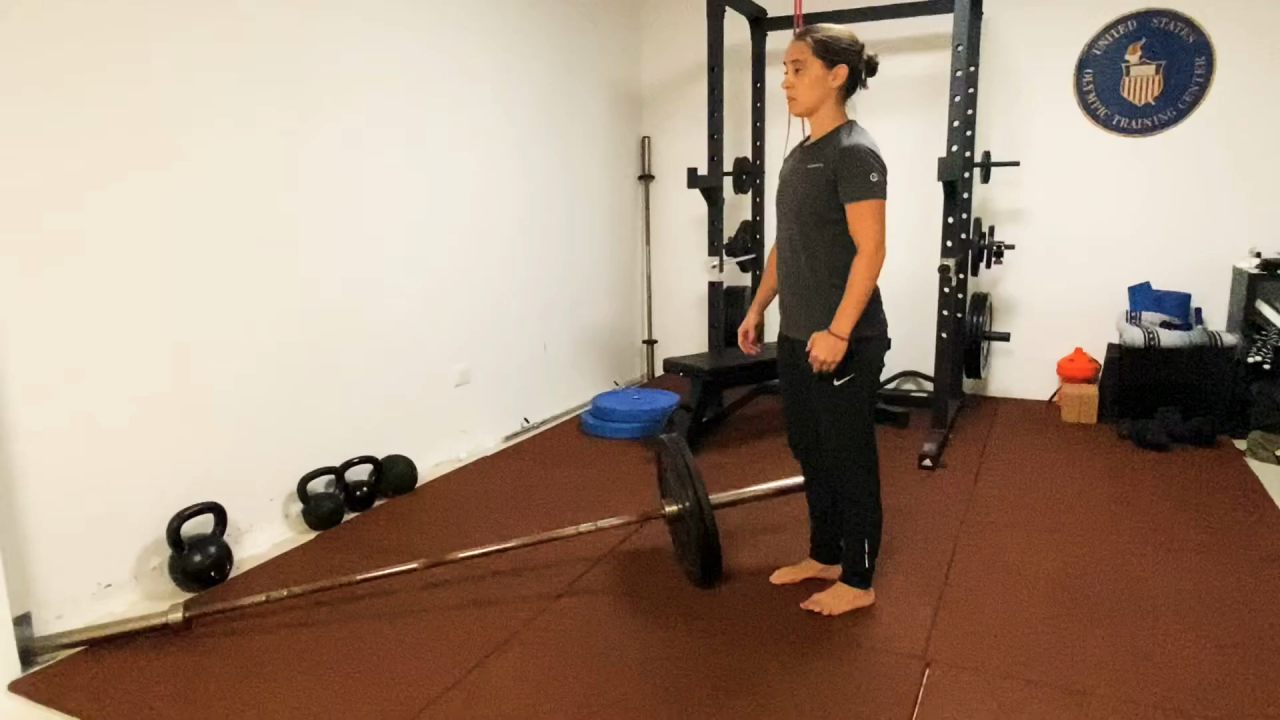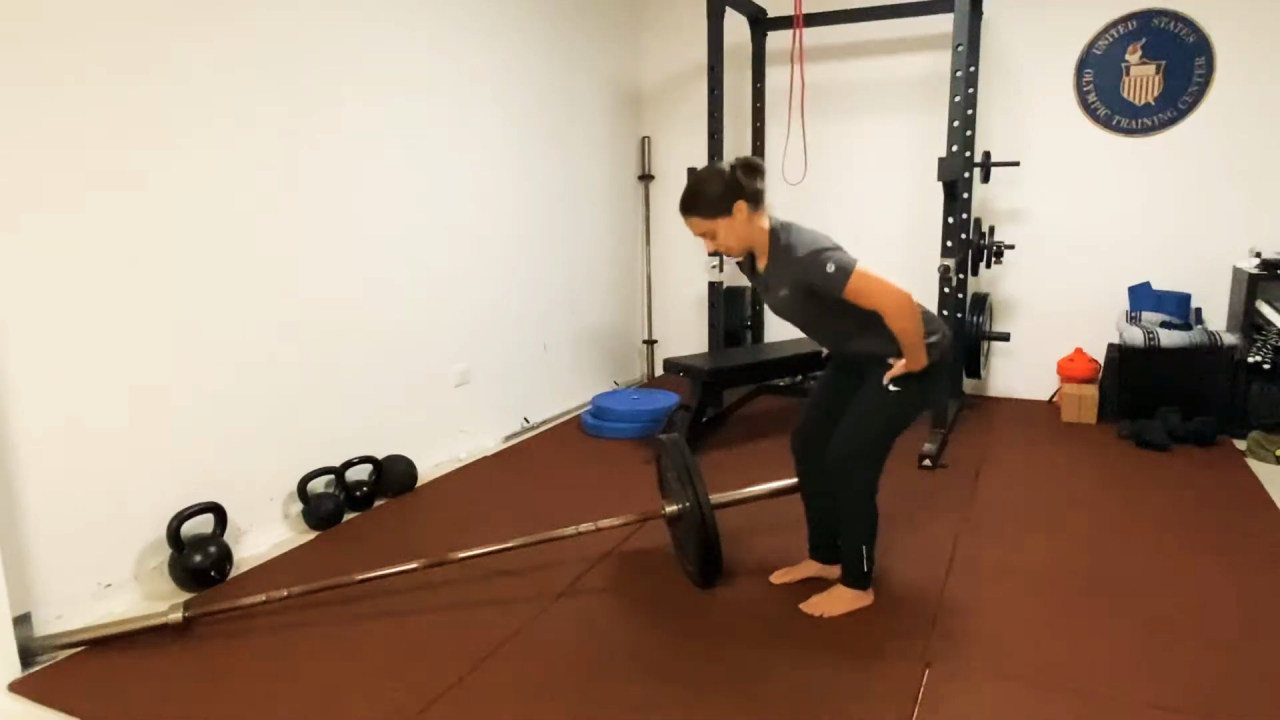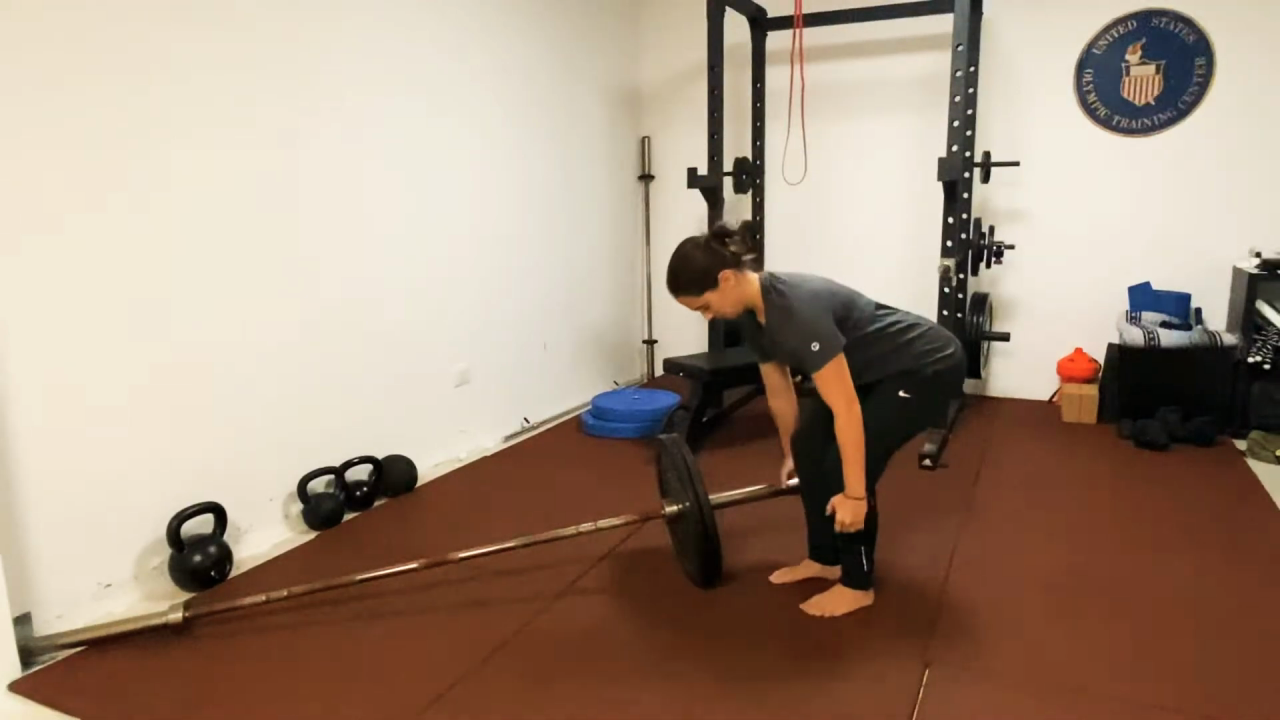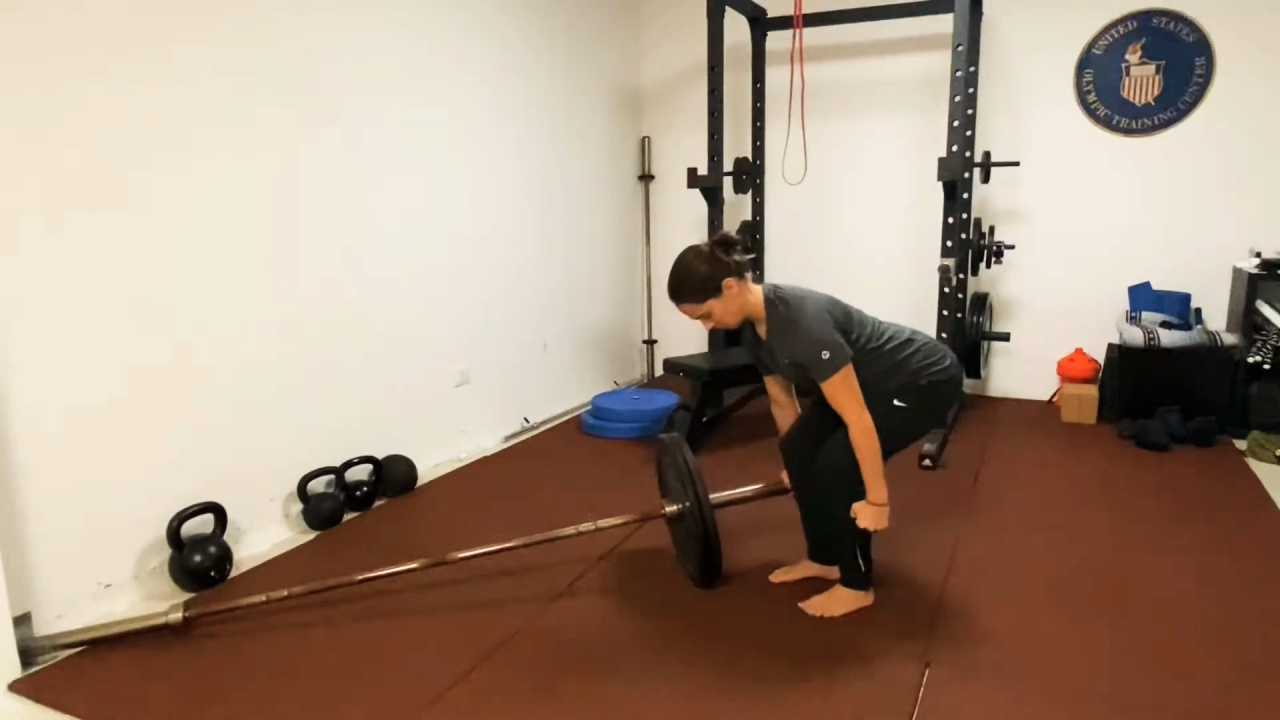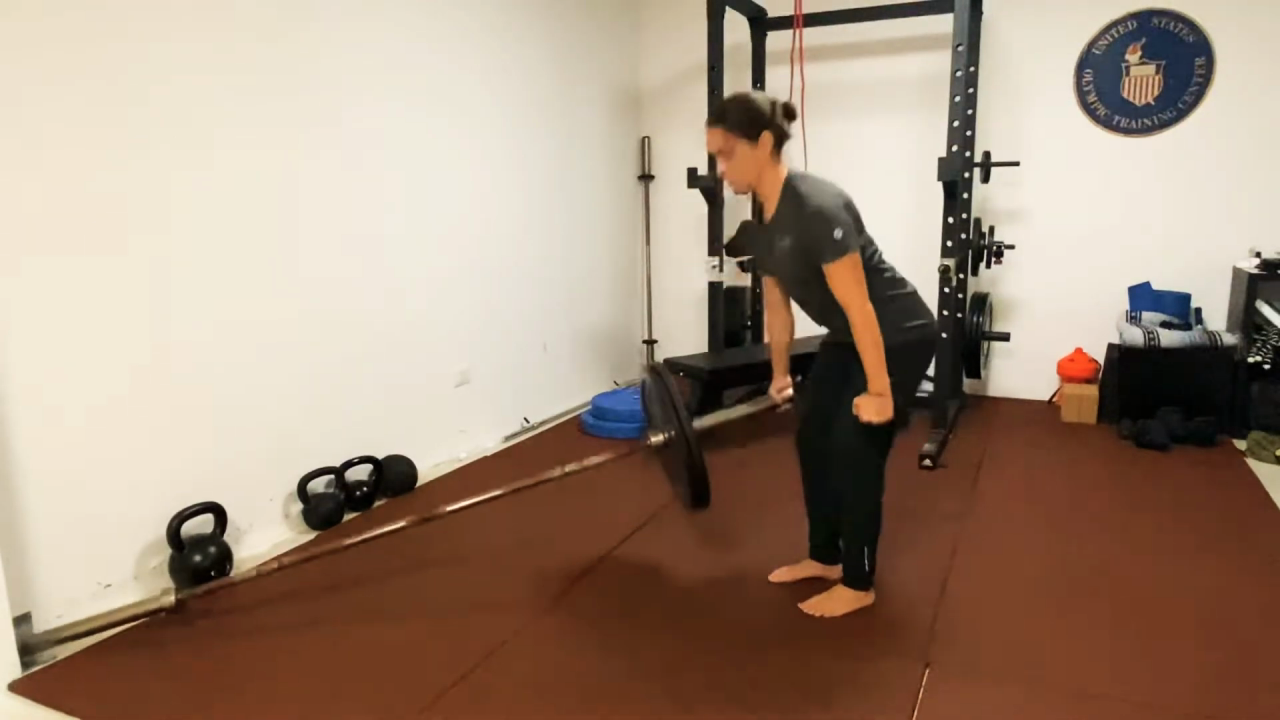
dt=1s
person 1, frame 1
left shoulder: (855, 153)
right shoulder: (799, 156)
left elbow: (871, 251)
left wrist: (839, 333)
right wrist: (756, 311)
left hip: (843, 340)
right hip: (798, 335)
left knee: (848, 458)
right knee: (810, 452)
left ankle: (858, 582)
right ankle: (825, 556)
person 1, frame 2
left shoulder: (801, 256)
right shoulder: (755, 259)
left elbow: (897, 301)
left wrist: (916, 360)
left hip: (906, 355)
right hip: (856, 353)
left knee: (848, 457)
right knee: (809, 443)
left ankle: (857, 584)
right ankle: (825, 558)
person 1, frame 3
left shoulder: (797, 309)
right shoulder: (753, 314)
left elbow: (846, 409)
right elbow: (778, 389)
left wrist: (854, 494)
right wrist: (790, 455)
left hip: (929, 367)
right hip: (877, 368)
left knee: (843, 461)
right knee: (810, 447)
left ankle: (857, 585)
right ankle: (824, 559)
person 1, frame 4
left shoulder: (802, 321)
right shoulder: (755, 327)
left elbow: (857, 418)
right elbow: (782, 399)
left wrist: (877, 500)
right wrist: (794, 458)
left hip: (926, 380)
right hip: (875, 380)
left knee: (836, 465)
right knee: (798, 450)
left ankle: (856, 586)
right ankle: (823, 559)
person 1, frame 5
left shoulder: (818, 208)
right shoulder: (762, 223)
left elbow: (860, 307)
right elbow: (776, 306)
left wrist: (880, 391)
right wrist: (780, 376)
left hip: (898, 336)
right hip: (844, 340)
left knee: (855, 459)
right knee: (813, 445)
left ankle: (858, 585)
right ankle: (824, 558)
